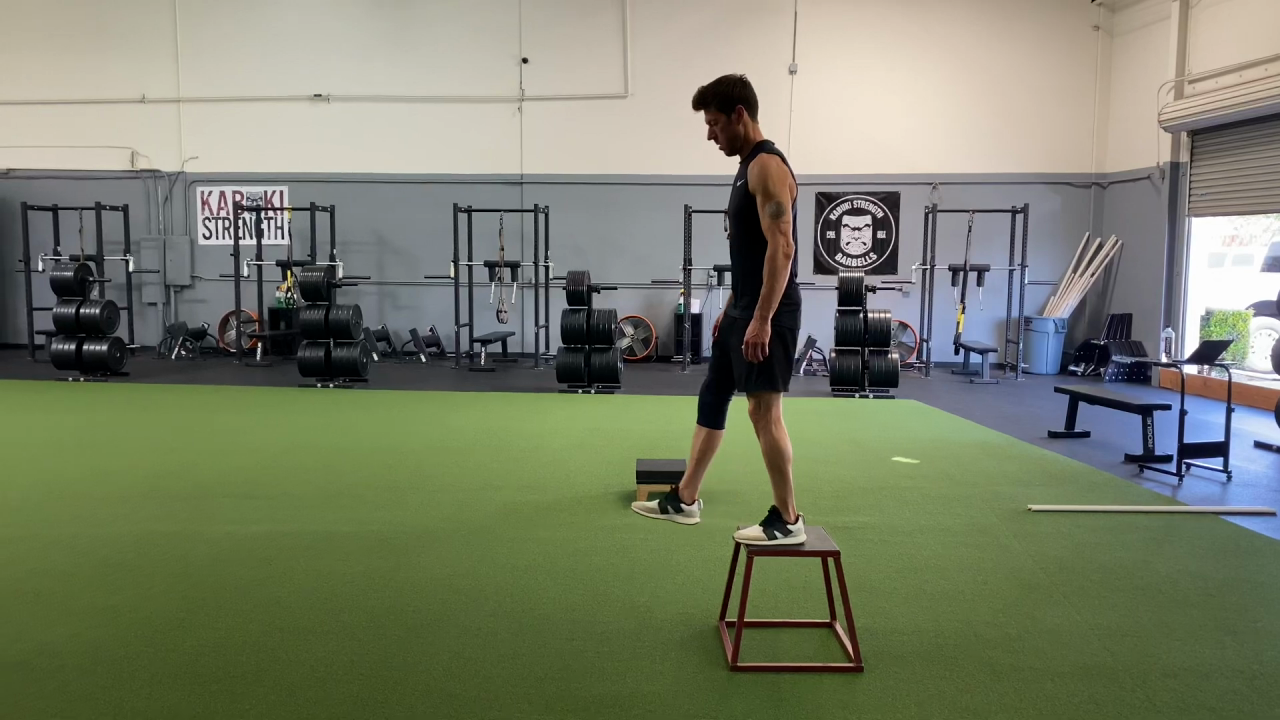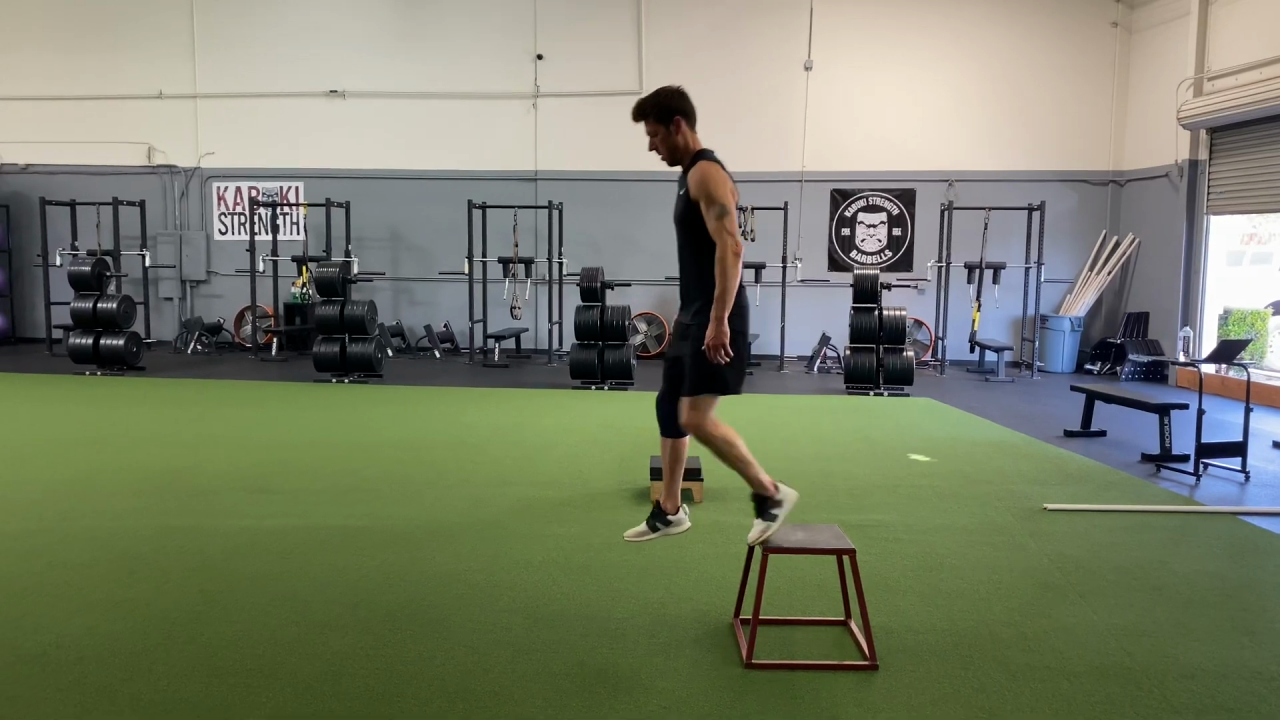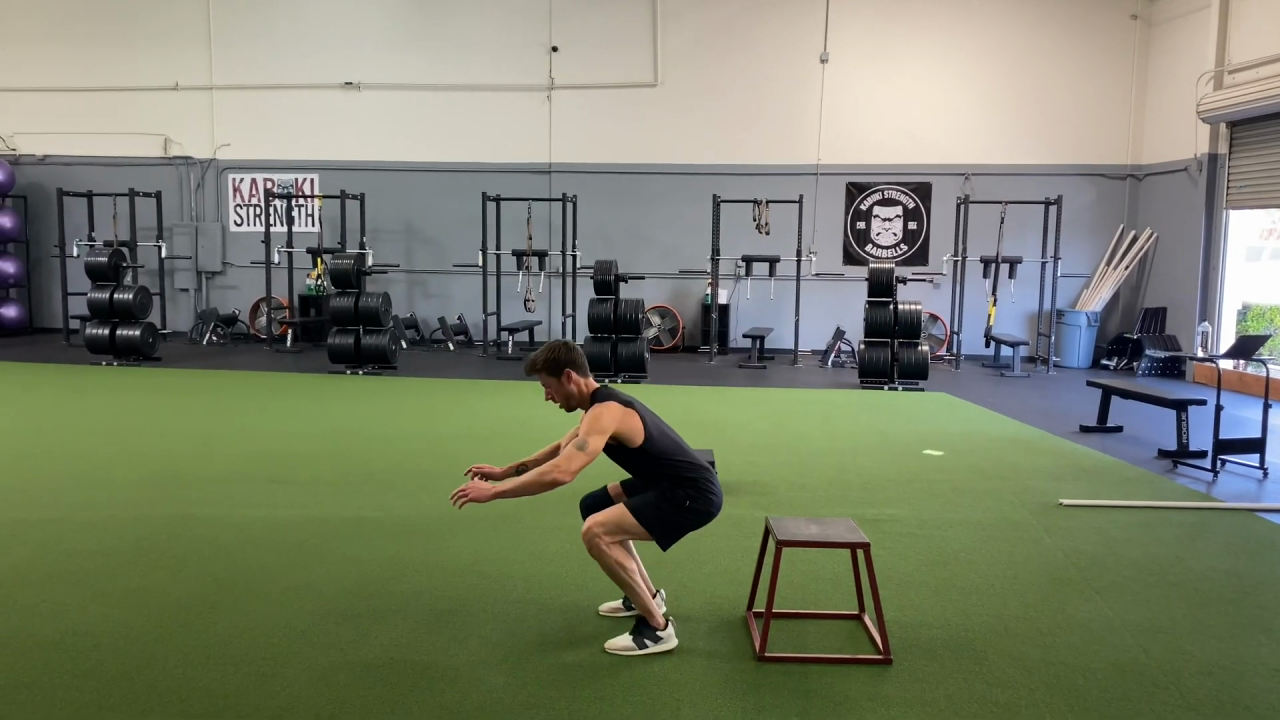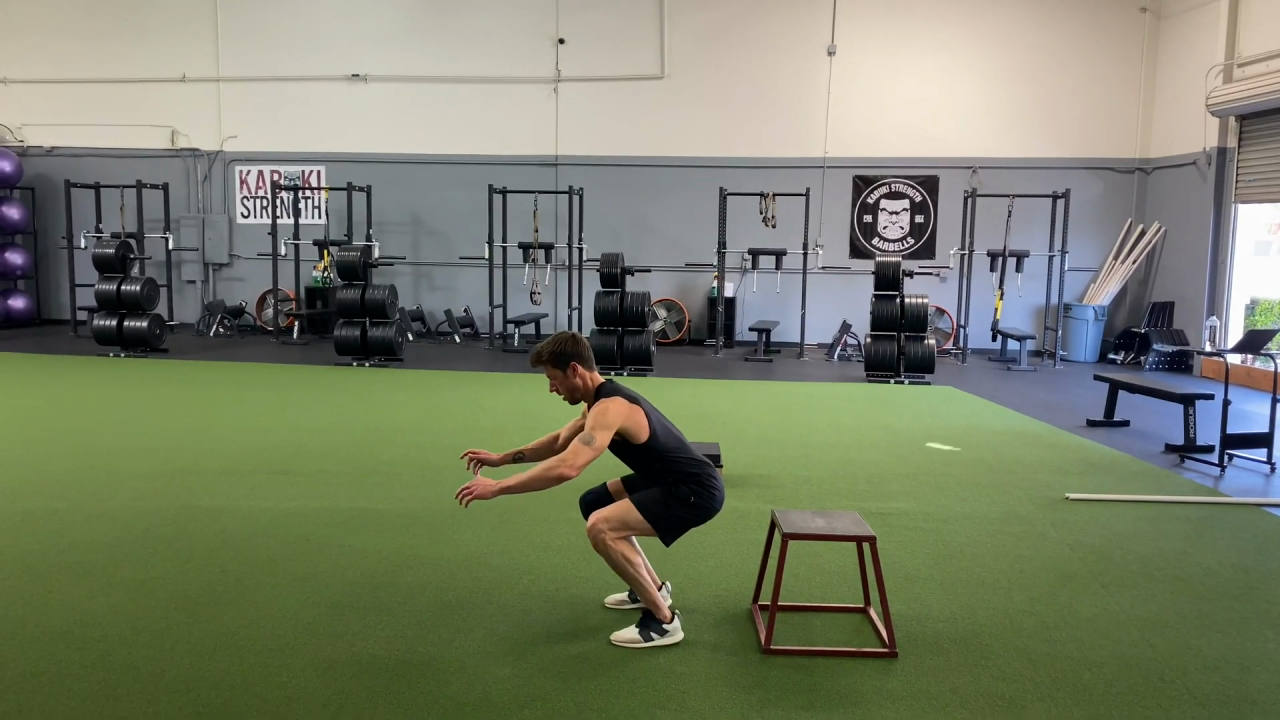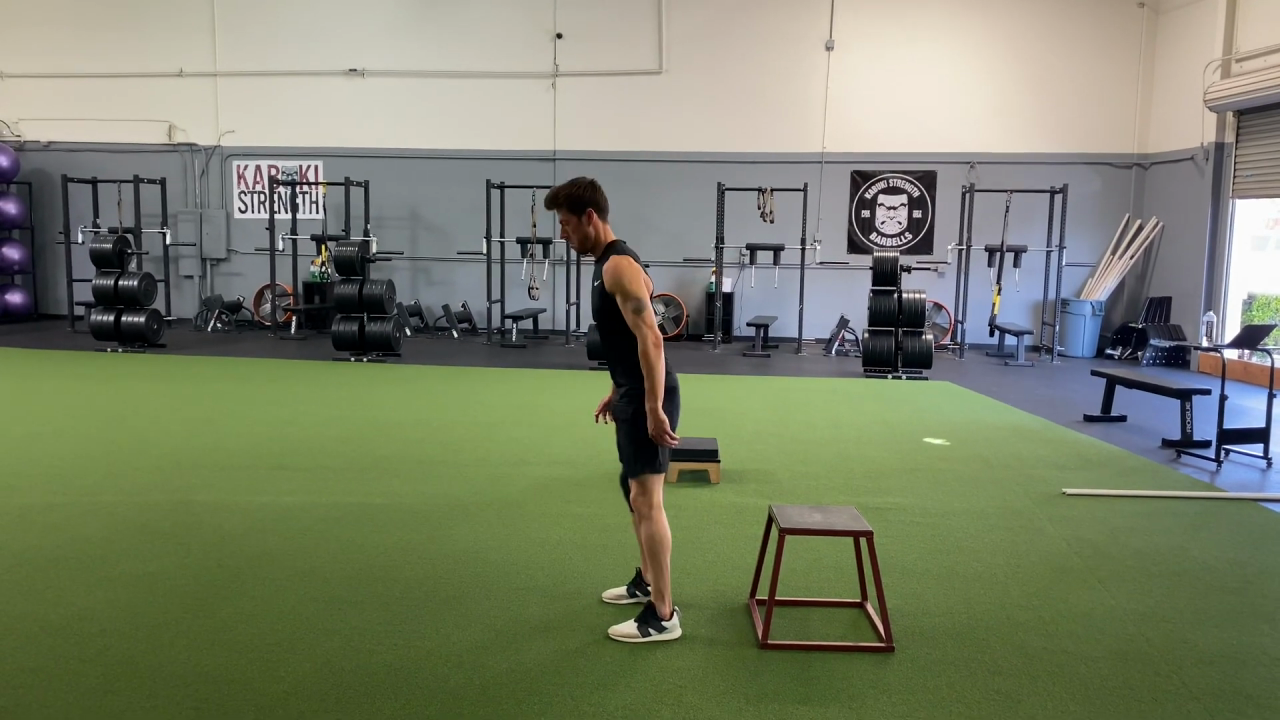
dt=0.7s
person 1, frame 1
left shoulder: (767, 166)
right shoulder: (749, 167)
left elbow: (781, 249)
left wrist: (762, 321)
right wrist: (731, 310)
left hip: (768, 313)
right hip: (744, 310)
left knee: (764, 413)
right knee: (712, 399)
left ankle: (786, 521)
right ankle: (684, 499)
person 1, frame 2
left shoulder: (704, 174)
right shoulder: (692, 175)
left elbow: (730, 250)
left wrist: (718, 322)
left hip: (716, 320)
right hip: (693, 315)
left knee: (695, 419)
right knee: (668, 409)
left ankle: (771, 495)
right ankle: (667, 513)
person 1, frame 3
left shoulder: (603, 413)
right shoulder: (603, 403)
left elbow: (560, 472)
right elbow: (561, 450)
left wrist: (493, 491)
right wrist: (503, 472)
left hip: (695, 494)
right hip: (675, 483)
left knee: (596, 532)
right knee: (593, 507)
left ankle: (657, 628)
right ankle: (647, 595)
person 1, frame 4
left shoulder: (609, 409)
right shoulder: (603, 400)
left elbow: (567, 467)
right elbow: (560, 441)
left wrist: (497, 487)
right wrist: (501, 458)
left hip: (696, 491)
right hip: (672, 479)
left knee: (601, 527)
right knee: (593, 504)
left ankle: (663, 621)
right ankle: (653, 587)
person 1, frame 5
left shoulder: (617, 266)
right shoulder: (608, 263)
left elbow: (650, 340)
left wrist: (655, 409)
right wrist: (615, 393)
left hip: (646, 396)
right hip: (632, 393)
left knee: (645, 500)
right knee: (633, 491)
left ankle: (663, 616)
right ankle: (647, 580)
